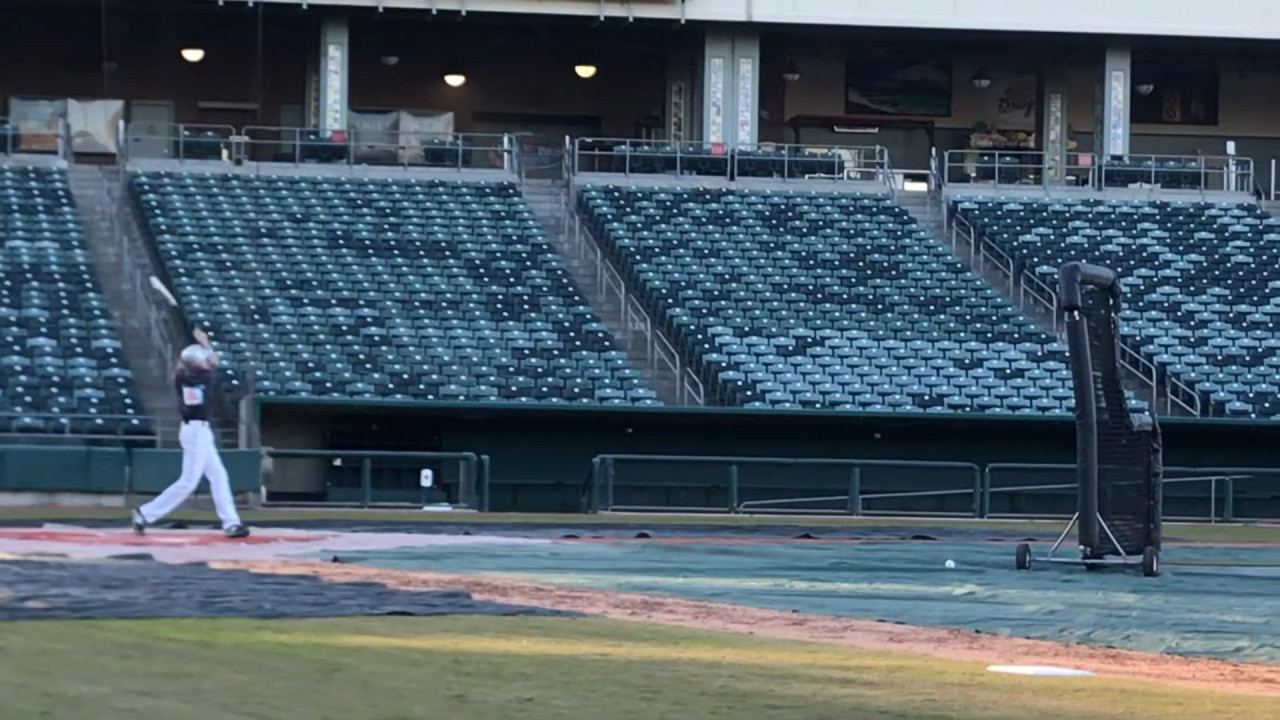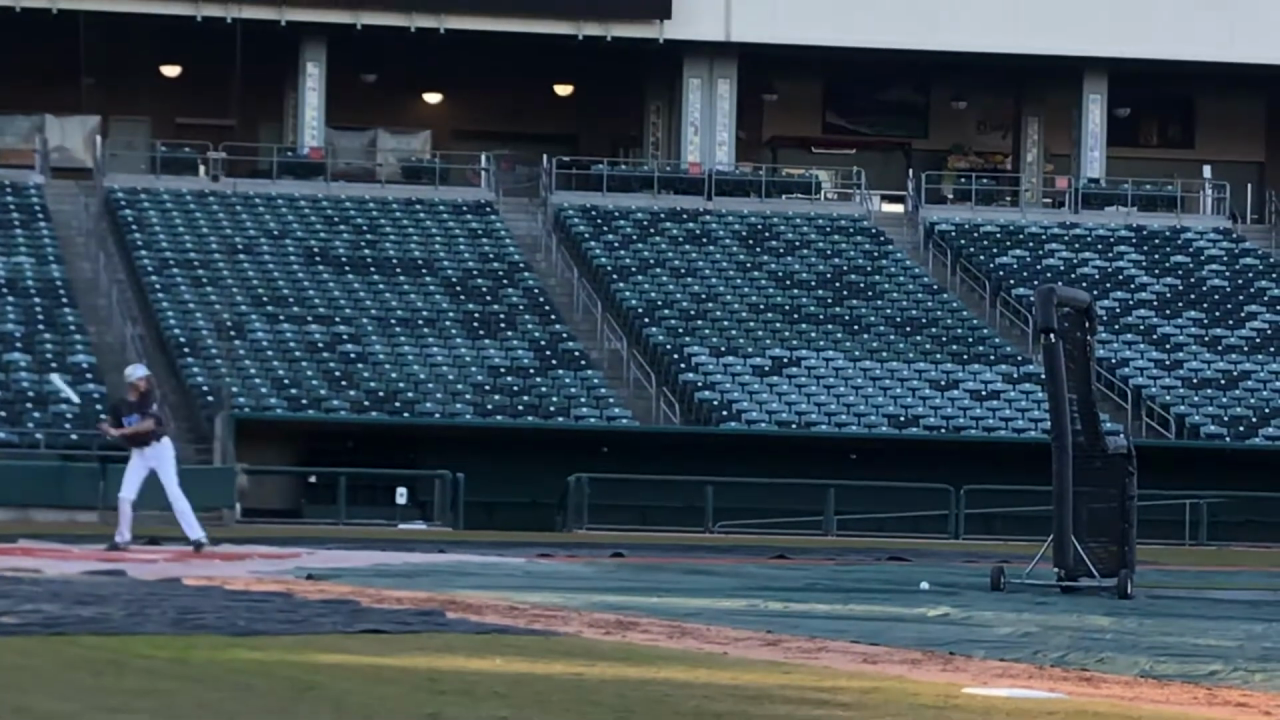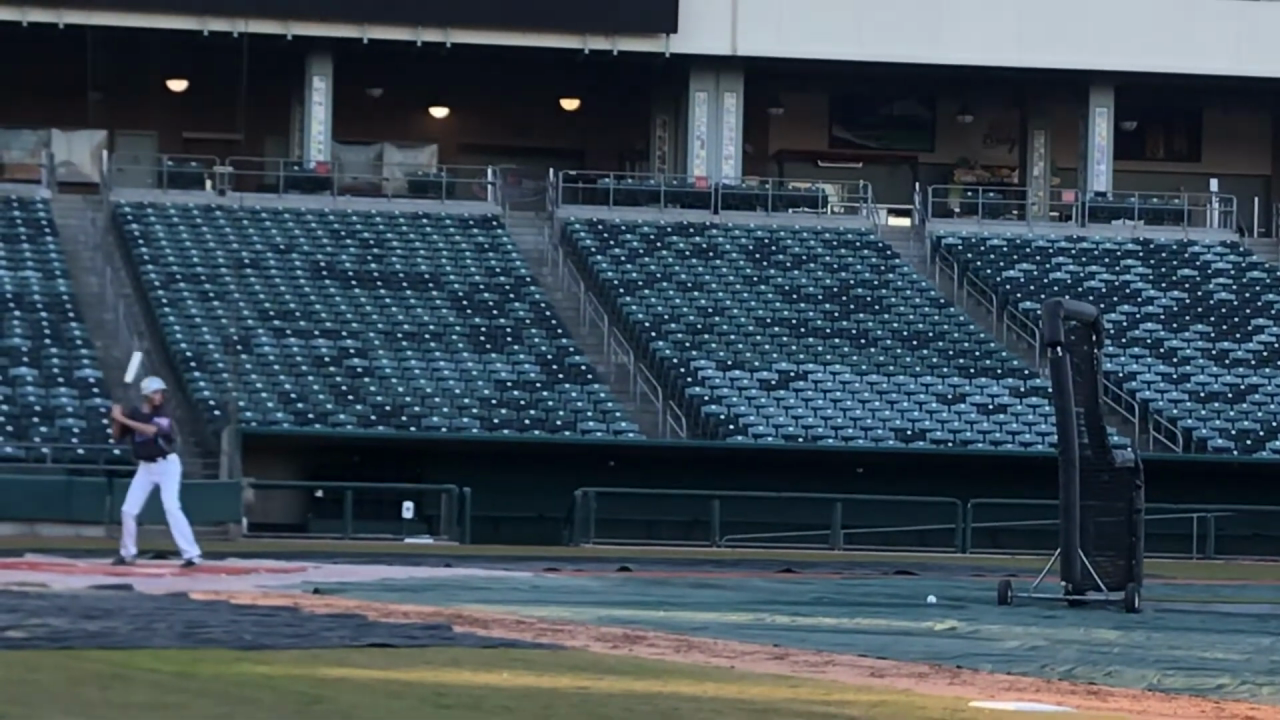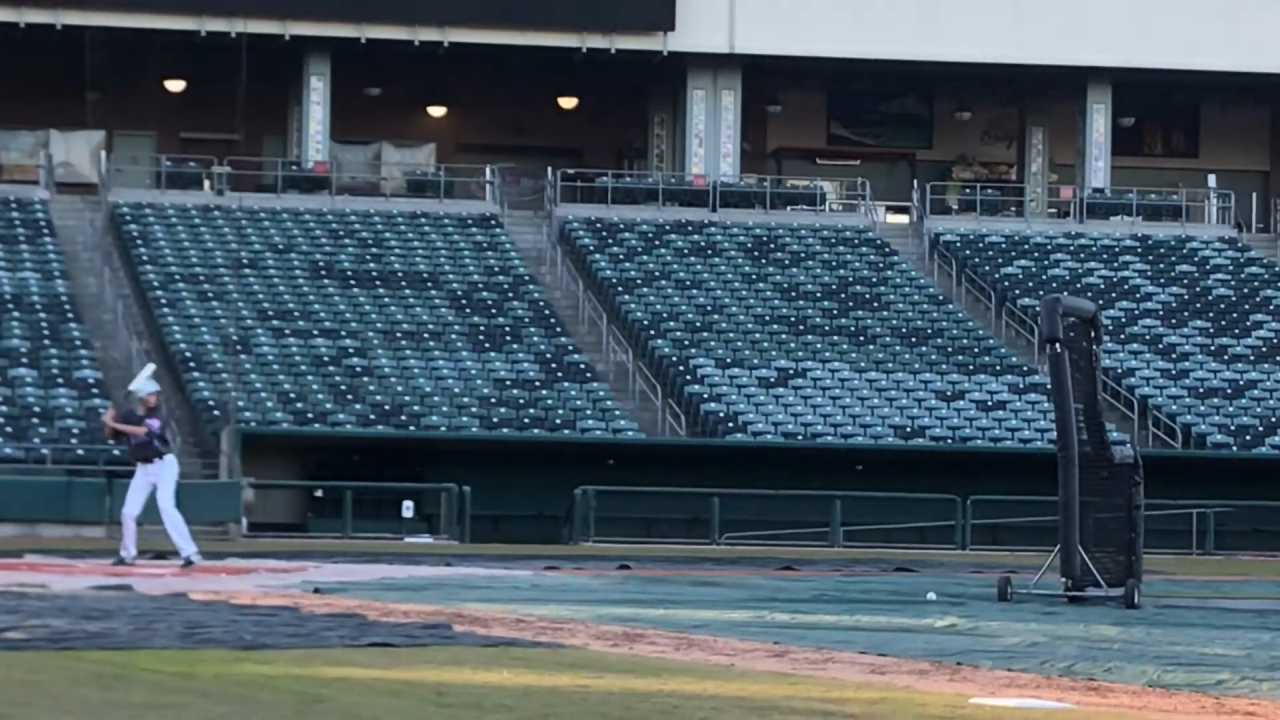
dt=1s
person 1, frame 1
left shoulder: (181, 377)
right shoulder: (205, 376)
left elbow: (181, 365)
right elbow: (214, 360)
left wrist: (199, 346)
right wrist: (204, 341)
left hip: (196, 430)
right hip: (197, 431)
left knee: (218, 475)
right knee: (188, 483)
left ankle: (230, 523)
right ankle: (146, 514)
person 1, frame 2
left shoulder: (149, 397)
right shoulder: (118, 405)
left elbow: (149, 424)
right elbow: (117, 430)
left wrist: (119, 431)
right wrist: (109, 430)
left hip: (160, 448)
right hip: (138, 452)
left knee: (172, 490)
right knee: (125, 496)
left ankle: (197, 536)
right ankle: (122, 539)
person 1, frame 3
left shoulder: (162, 412)
right shoulder: (133, 413)
left elbow: (152, 430)
right elbow: (117, 436)
left wrist: (122, 419)
right wrist: (116, 419)
left hip: (167, 464)
right hip: (145, 467)
left knee: (171, 507)
right knee: (128, 510)
left ankle: (192, 554)
right ankle: (127, 554)
person 1, frame 4
left shoulder: (157, 414)
right shoulder: (128, 416)
left elbow: (143, 431)
right elbow: (111, 435)
left wrist: (113, 423)
right wrist: (109, 420)
left hip: (164, 464)
right hip: (143, 468)
left knee: (165, 505)
right knee: (128, 511)
left ankle: (190, 552)
right ankle: (128, 554)
